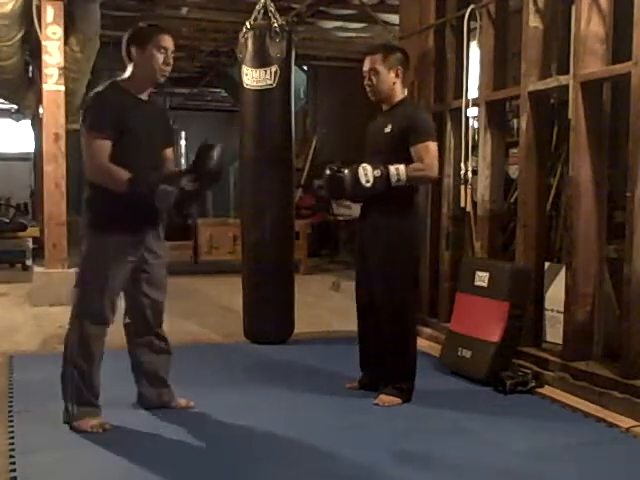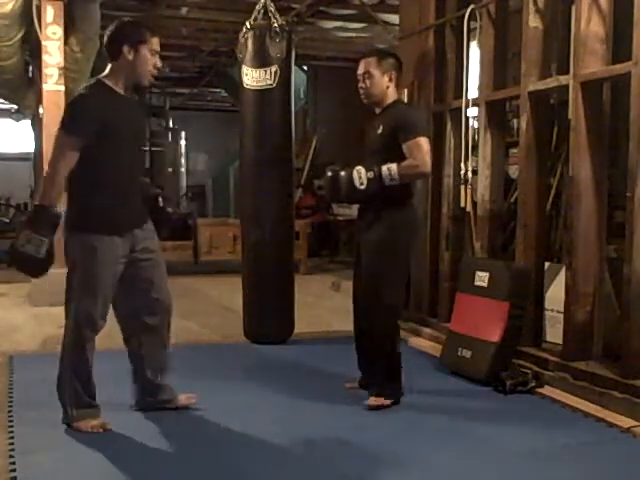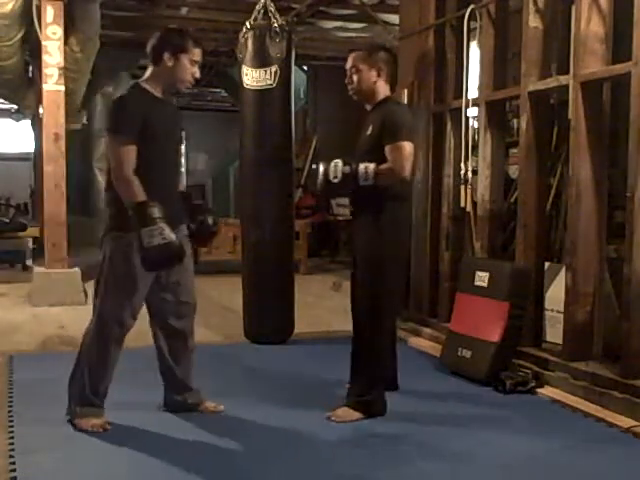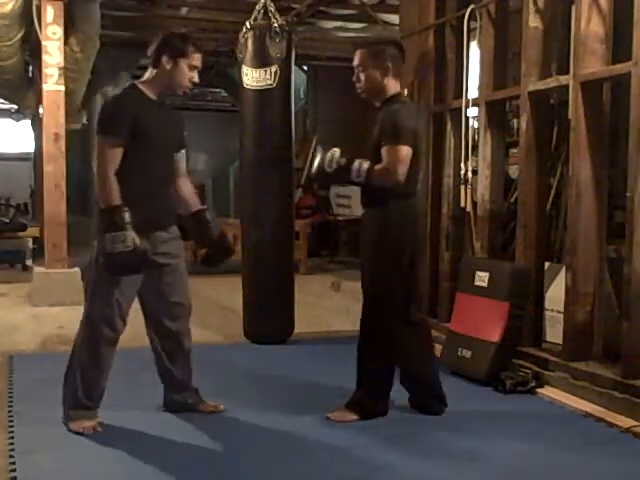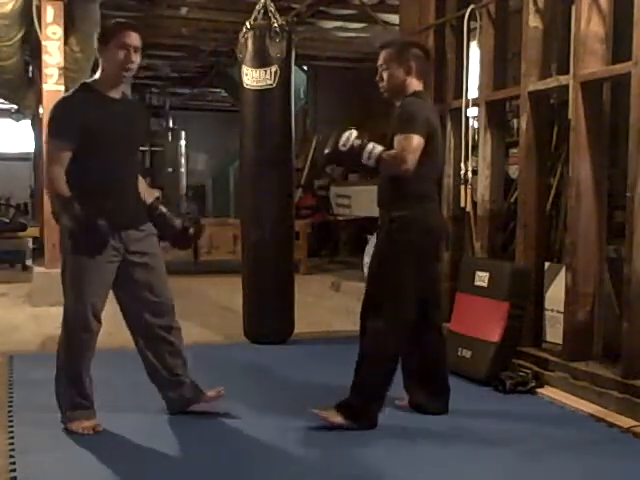
dt=0.5s
person 1, frame 1
left shoulder: (158, 113)
right shoulder: (105, 102)
left elbow: (167, 168)
right elbow: (96, 167)
left wrist: (190, 176)
right wrist: (145, 186)
left hip: (147, 228)
right hip: (109, 229)
left knee: (150, 314)
right knee: (92, 316)
left ankle: (155, 391)
right ankle: (81, 405)
person 1, frame 2
left shoulder: (133, 105)
right shoulder: (89, 102)
right elbow: (59, 169)
left wrist: (150, 197)
right wrist: (43, 222)
left hip: (138, 227)
right hip: (96, 233)
left knee: (155, 308)
right knee: (86, 321)
left ankle: (154, 391)
right ankle: (80, 407)
person 1, frame 3
left shoulder: (170, 109)
right shoulder: (130, 105)
right elbow: (123, 173)
left wrist: (189, 206)
right wrist: (149, 222)
left hip: (172, 228)
right hip: (134, 231)
left knee: (179, 313)
right knee: (113, 318)
left ankle: (181, 394)
right ankle: (85, 404)
person 1, frame 4
left shoulder: (172, 118)
right shoulder: (123, 106)
right elbow: (105, 172)
left wrist: (204, 221)
right wrist: (119, 226)
left hip: (165, 233)
right hip: (124, 234)
left knee: (175, 315)
right knee: (103, 320)
left ankle: (181, 394)
right ankle: (80, 407)
person 1, frame 5
left shoulder: (135, 111)
right shoulder: (73, 106)
right elbow: (54, 171)
left wrist: (160, 211)
right wrist: (70, 211)
left hip: (137, 230)
right hip: (91, 233)
left knee: (157, 313)
right knee: (82, 321)
left ankle: (181, 392)
right ankle: (77, 408)
person 2, frame 1
left shoulder: (413, 117)
right shoulder: (377, 121)
left elbow: (429, 169)
left wrist: (382, 175)
right wrist: (351, 180)
left hip: (397, 221)
right hip: (371, 219)
left knee: (395, 303)
right knee: (368, 301)
left ankle: (398, 384)
right ankle: (373, 374)
person 2, frame 2
left shoulder: (406, 116)
right shoulder: (376, 122)
left elbow: (422, 165)
left wrist: (375, 176)
right wrist: (351, 182)
left hip: (393, 220)
right hip: (370, 218)
left knee: (381, 302)
right knee: (364, 300)
left ankle: (388, 386)
right ankle: (373, 376)
person 2, frame 3
left shoulder: (395, 115)
right shoulder: (373, 116)
left elbow: (400, 169)
left hip: (385, 222)
right hip: (368, 219)
left knee: (375, 309)
right knee: (366, 304)
left ankle: (367, 397)
right ankle: (381, 376)
person 2, frame 4
left shoulder: (396, 114)
right shoulder: (394, 112)
left elbow: (394, 173)
left wrist: (345, 168)
right wrist: (347, 166)
left hip: (391, 222)
right hip: (395, 221)
left knee: (380, 313)
right knee: (403, 313)
left ankle: (368, 401)
right ankle: (427, 394)
person 2, frame 5
left shoulder: (412, 109)
right shoulder: (420, 109)
left elbow: (403, 161)
left wrist: (361, 150)
right wrist: (362, 152)
left hip: (408, 222)
right hip: (421, 220)
left knee: (383, 315)
right knee: (422, 313)
left ankle: (359, 407)
right ankle: (429, 395)
